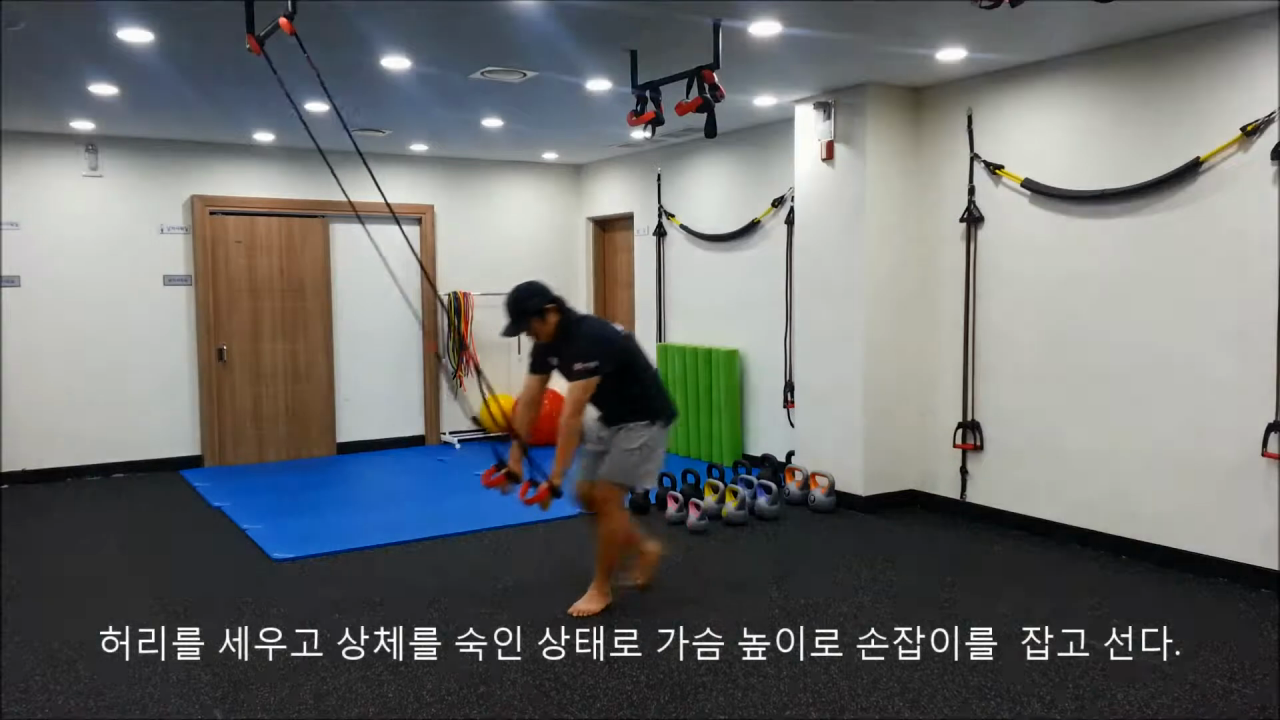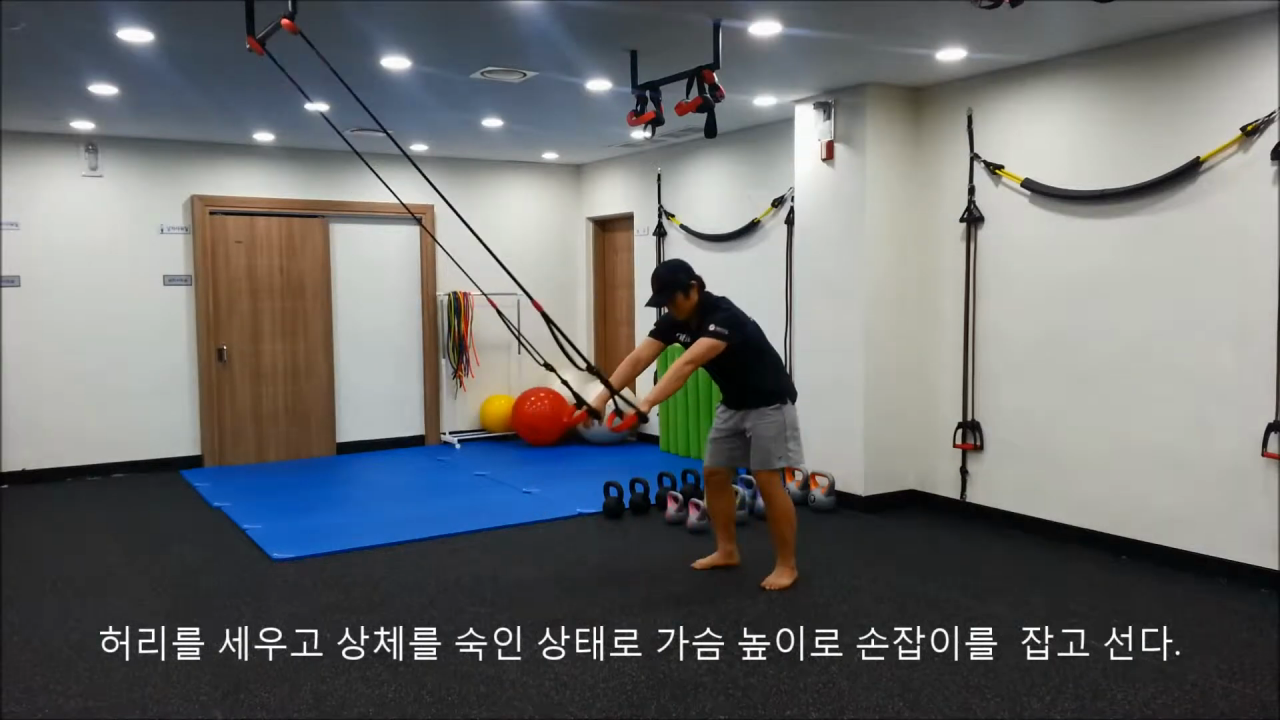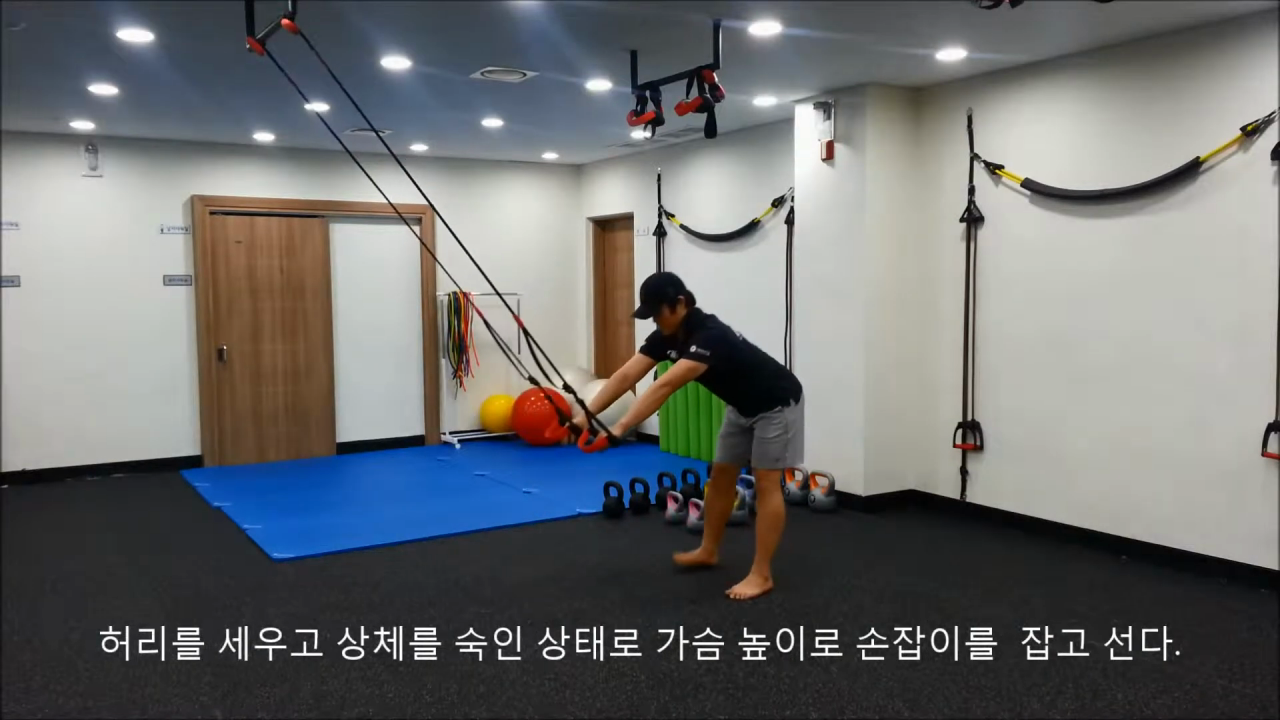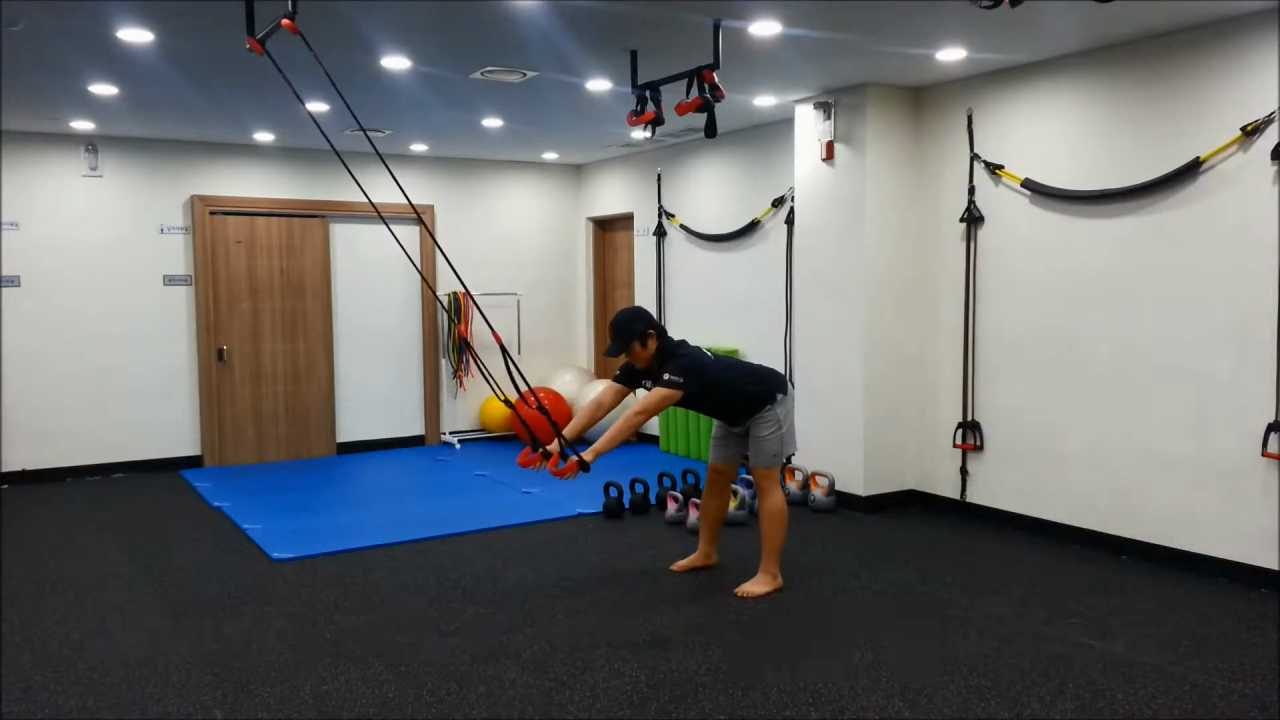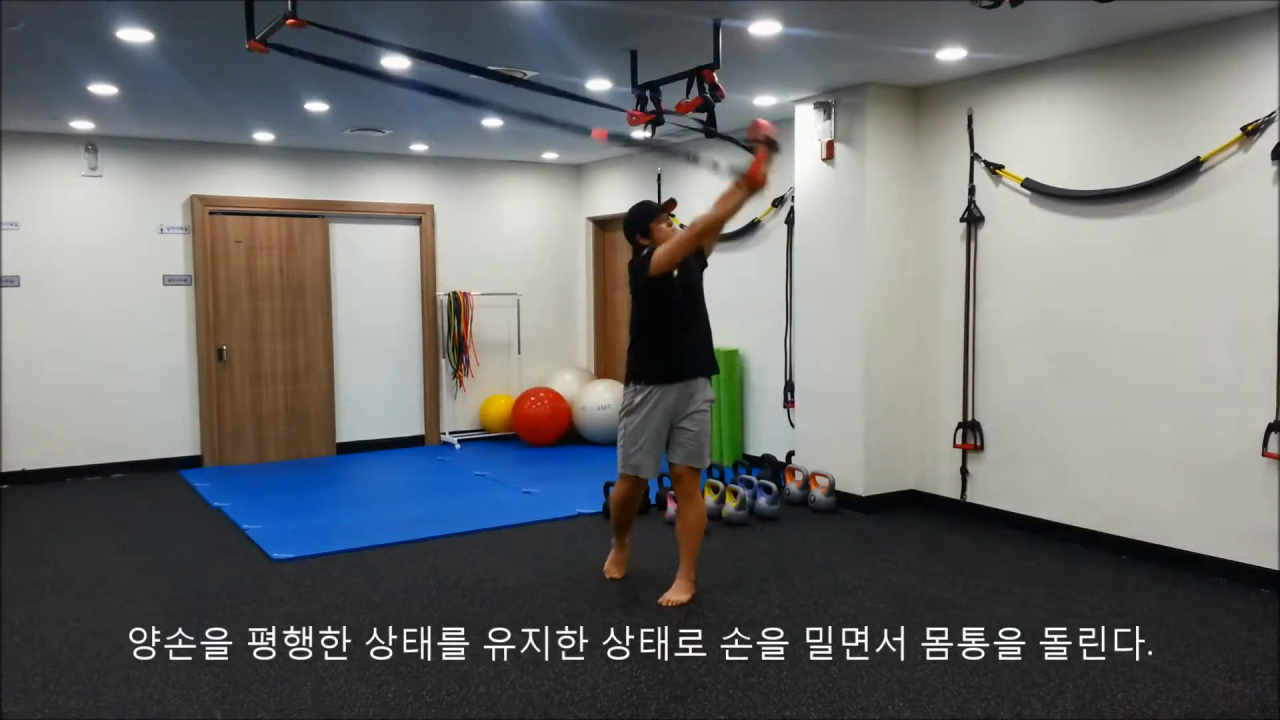
dt=1s
person 1, frame 1
left shoulder: (590, 339)
right shoulder: (546, 343)
left elbow: (571, 413)
right elbow: (529, 402)
left wrist: (556, 476)
right wrist: (515, 457)
left hip: (644, 419)
right hip: (610, 418)
left knee: (606, 498)
right knee: (587, 494)
left ankle: (601, 589)
right ankle: (644, 549)
person 1, frame 2
left shoulder: (725, 317)
right shoulder: (675, 320)
left elbow: (687, 365)
right elbow: (639, 359)
left wrist: (645, 405)
right wrist: (603, 396)
left hip: (769, 403)
right hip: (733, 404)
left knee: (767, 481)
right knee: (715, 476)
left ankle: (787, 564)
right ankle: (727, 551)
person 1, frame 3
left shoulder: (710, 335)
right shoulder: (666, 337)
left elbow: (666, 386)
right elbow: (626, 376)
left wrist: (621, 427)
right wrist: (585, 415)
left hip: (776, 404)
right hip: (743, 406)
left knee: (766, 483)
right knee: (722, 475)
left ankle: (761, 574)
right ankle: (708, 551)
person 1, frame 4
left shoulder: (684, 363)
right shoulder: (641, 366)
left elbow: (640, 414)
right elbow: (601, 404)
left wrist: (591, 454)
right wrist: (558, 443)
left hip: (768, 402)
right hip: (734, 411)
left knee: (765, 480)
right knee: (717, 476)
left ankle: (770, 573)
right ankle: (706, 552)
person 1, frame 5
left shoulder: (690, 262)
right shoulder: (642, 265)
left elbow: (719, 217)
right elbow: (697, 229)
left wrist: (752, 171)
right wrist: (748, 183)
left hip: (693, 388)
right hip: (647, 390)
left knee: (687, 480)
right knee: (632, 480)
left ankle: (686, 578)
right ankle: (619, 546)
